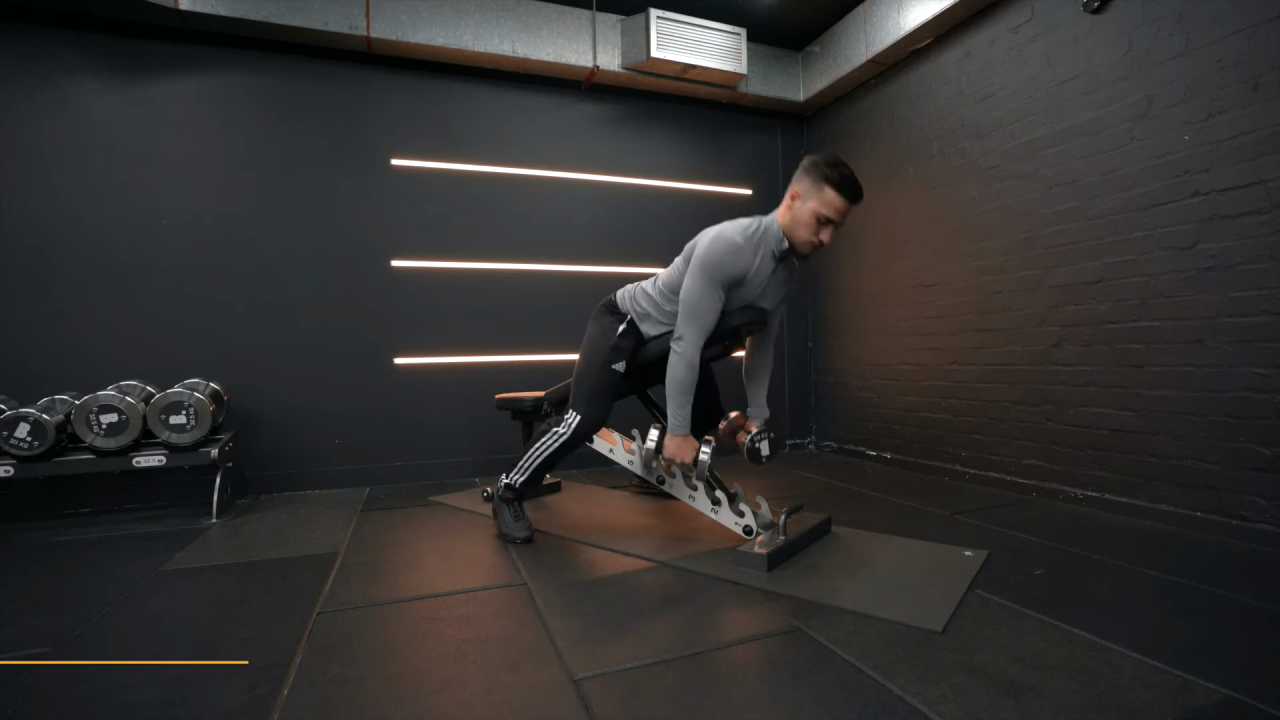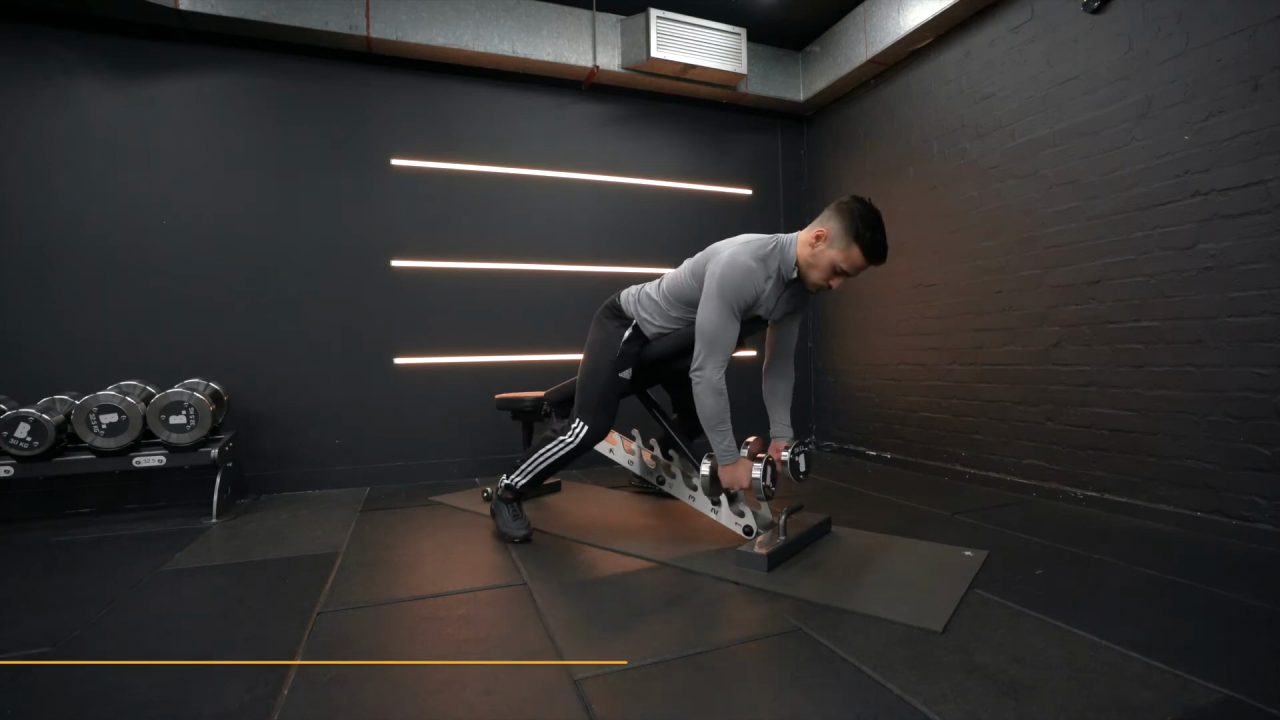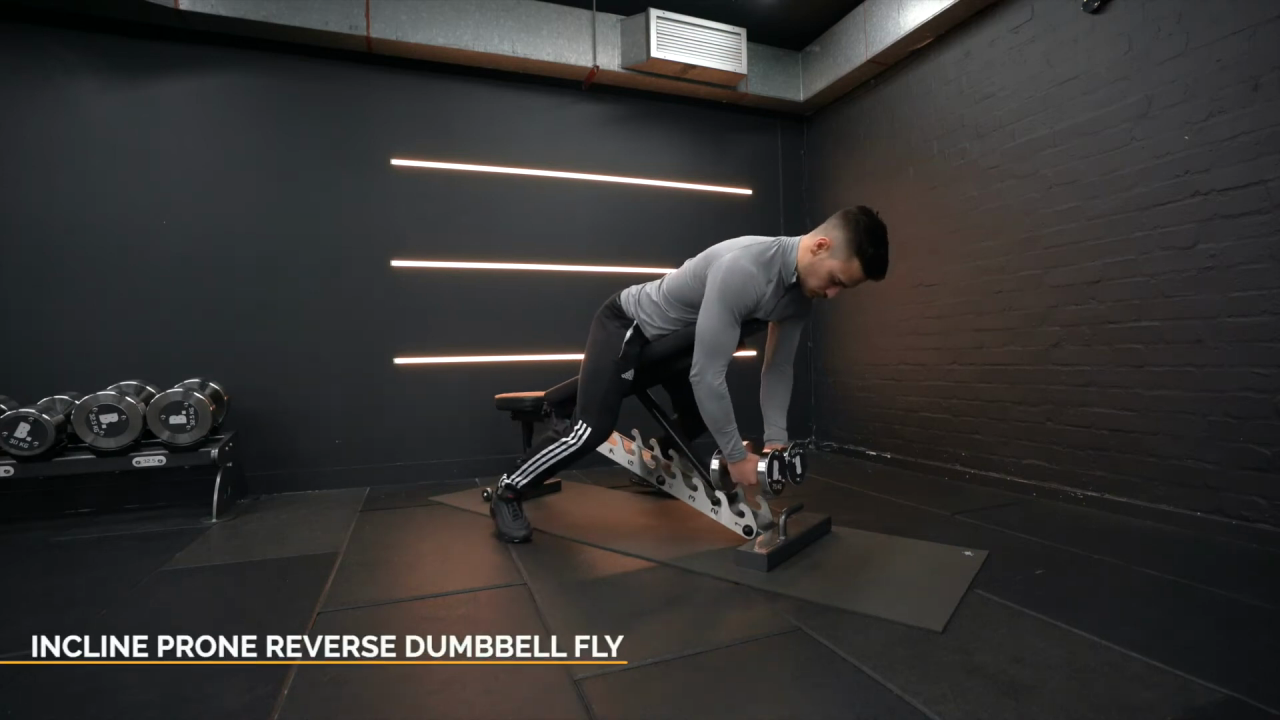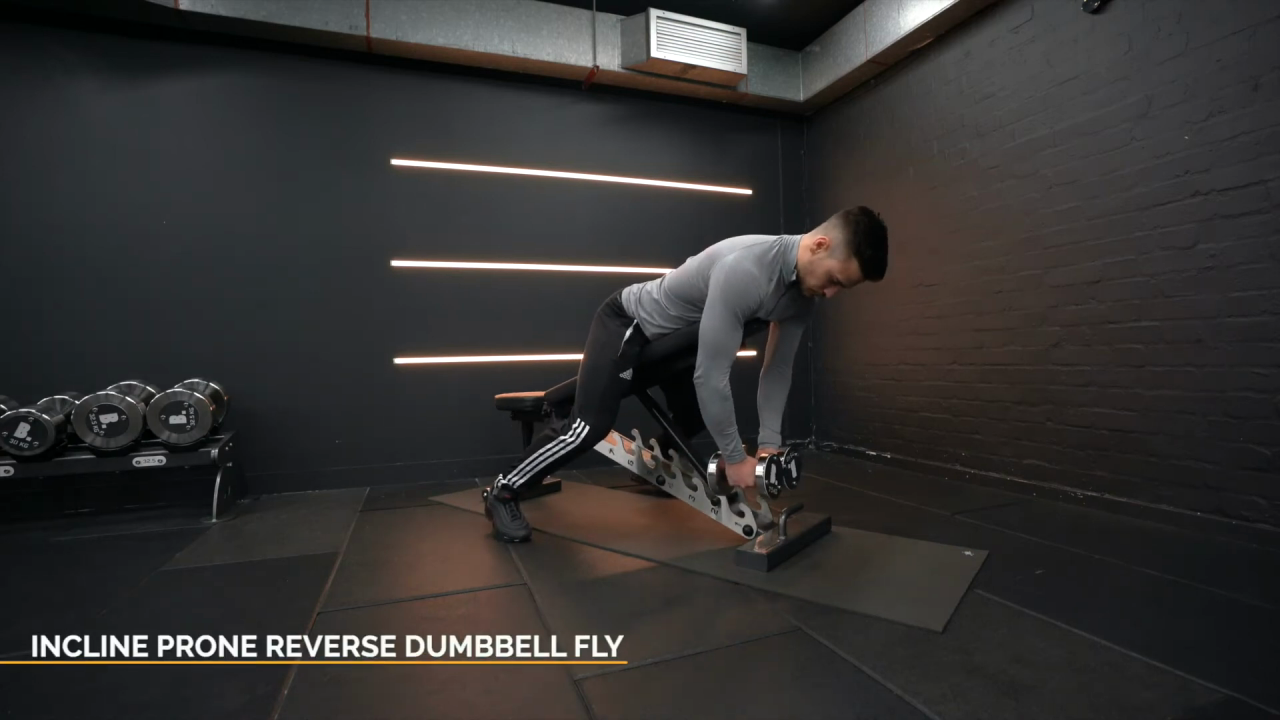
dt=1s
person 1, frame 1
left shoulder: (786, 269)
right shoulder: (728, 245)
left elbow: (761, 343)
right elbow: (687, 342)
left wrist: (756, 415)
right wrist: (677, 432)
left hip: (666, 333)
right hip: (625, 321)
left knee: (708, 416)
right knee: (585, 418)
right ankle: (509, 492)
person 1, frame 2
left shoulder: (799, 288)
right shoulder: (740, 266)
left elbow: (779, 362)
right elbow: (708, 370)
left wrist: (781, 435)
right wrist: (728, 459)
left hip: (671, 336)
right hip: (627, 324)
left knee: (699, 415)
right knee: (590, 427)
right ankle: (508, 493)
person 1, frame 3
left shoulder: (800, 290)
right shoulder: (742, 269)
left elbow: (778, 366)
right elbow: (707, 374)
left wrist: (776, 438)
right wrist: (736, 457)
left hip: (672, 334)
right hip: (628, 324)
left knee: (701, 413)
right knee: (592, 429)
right ankle: (508, 493)
person 1, frame 4
left shoulder: (802, 290)
right shoulder: (744, 270)
left elbow: (778, 367)
right elbow: (711, 375)
left wrist: (769, 443)
right wrist: (735, 459)
left hip: (672, 334)
right hip: (629, 322)
left knee: (696, 416)
right knee: (591, 426)
right ankle: (504, 492)
